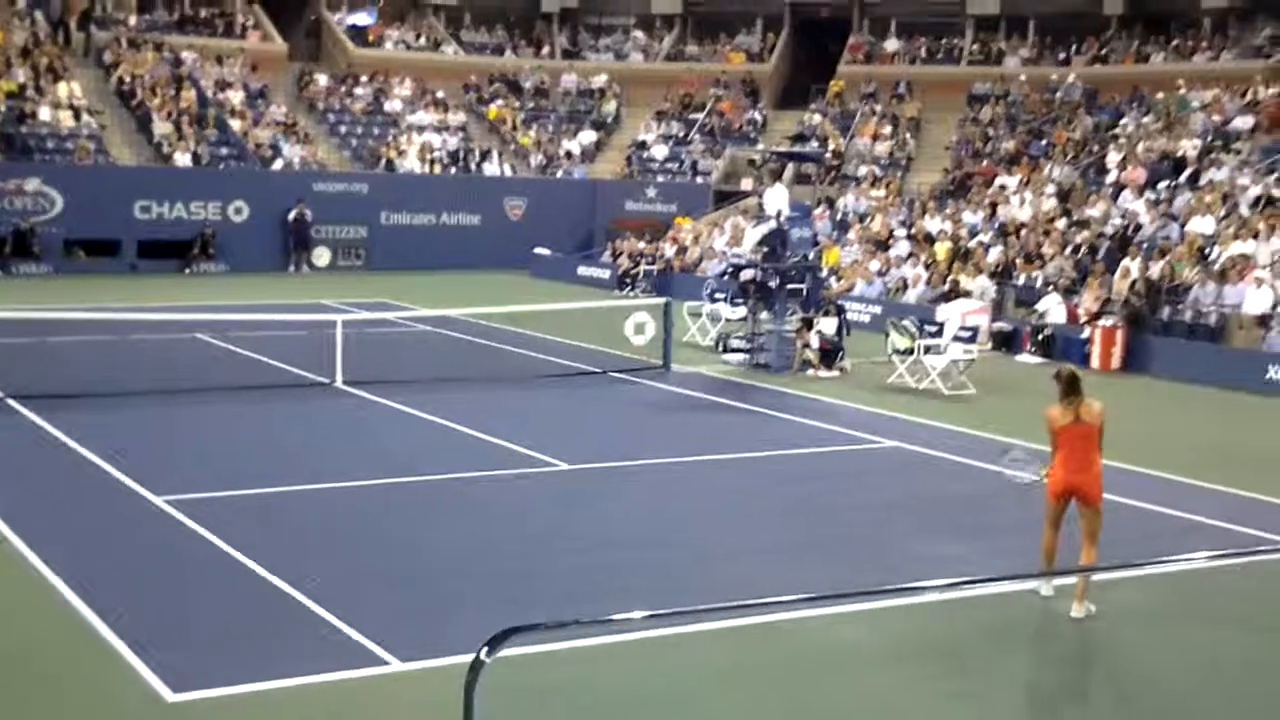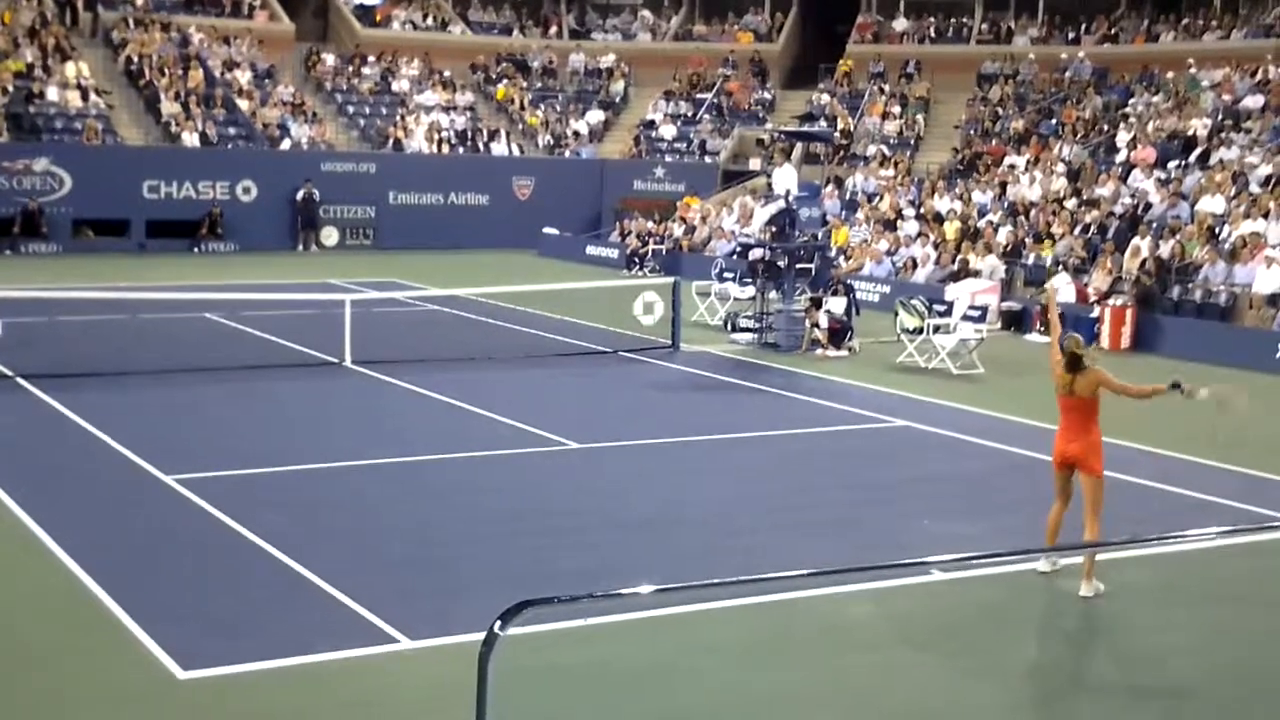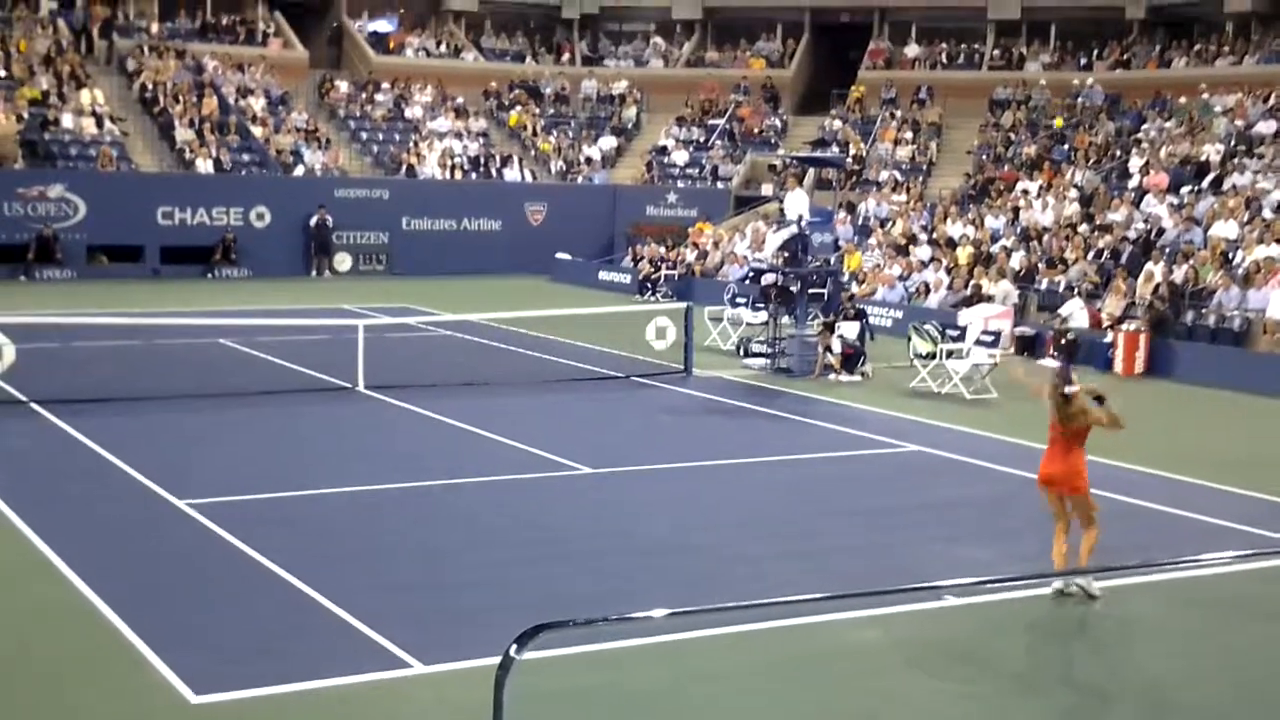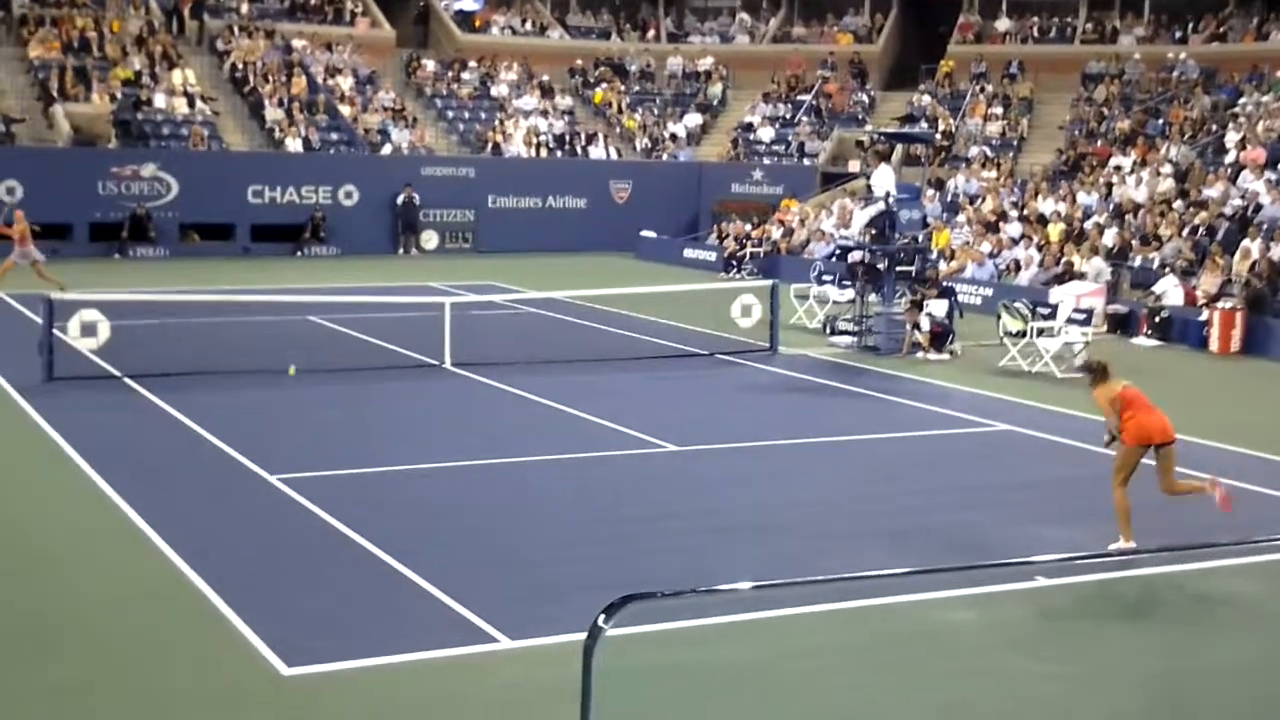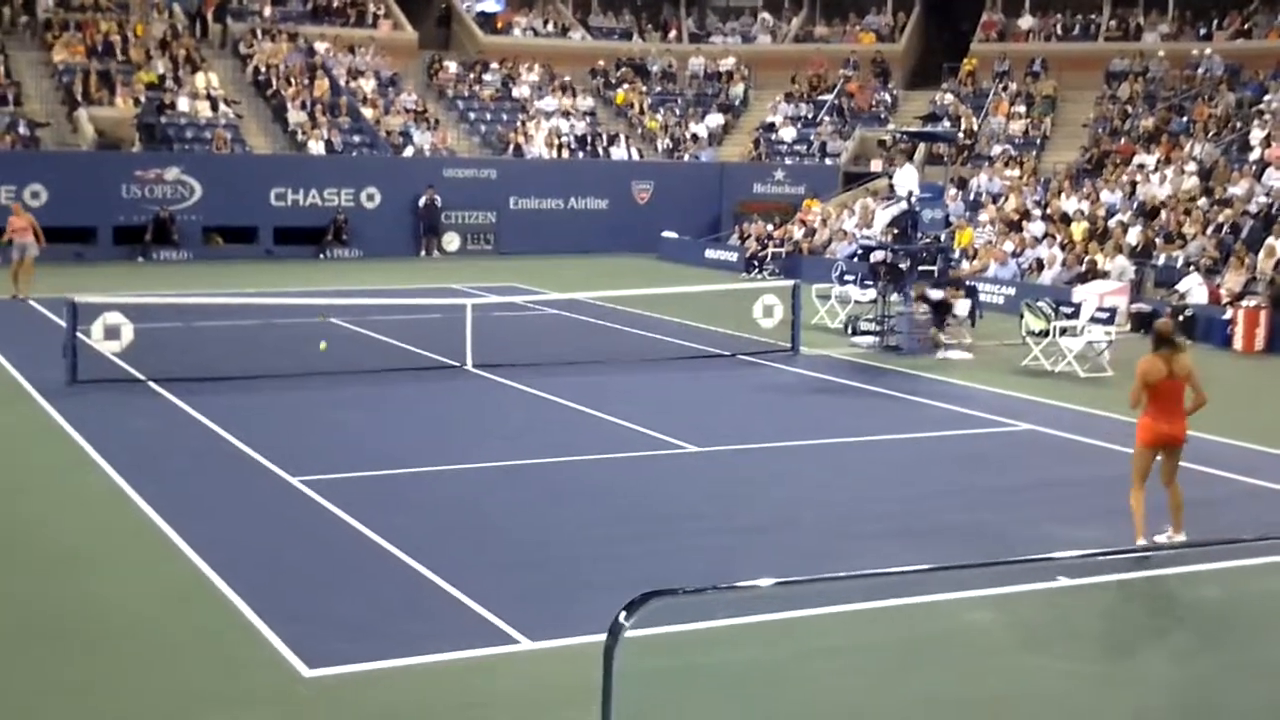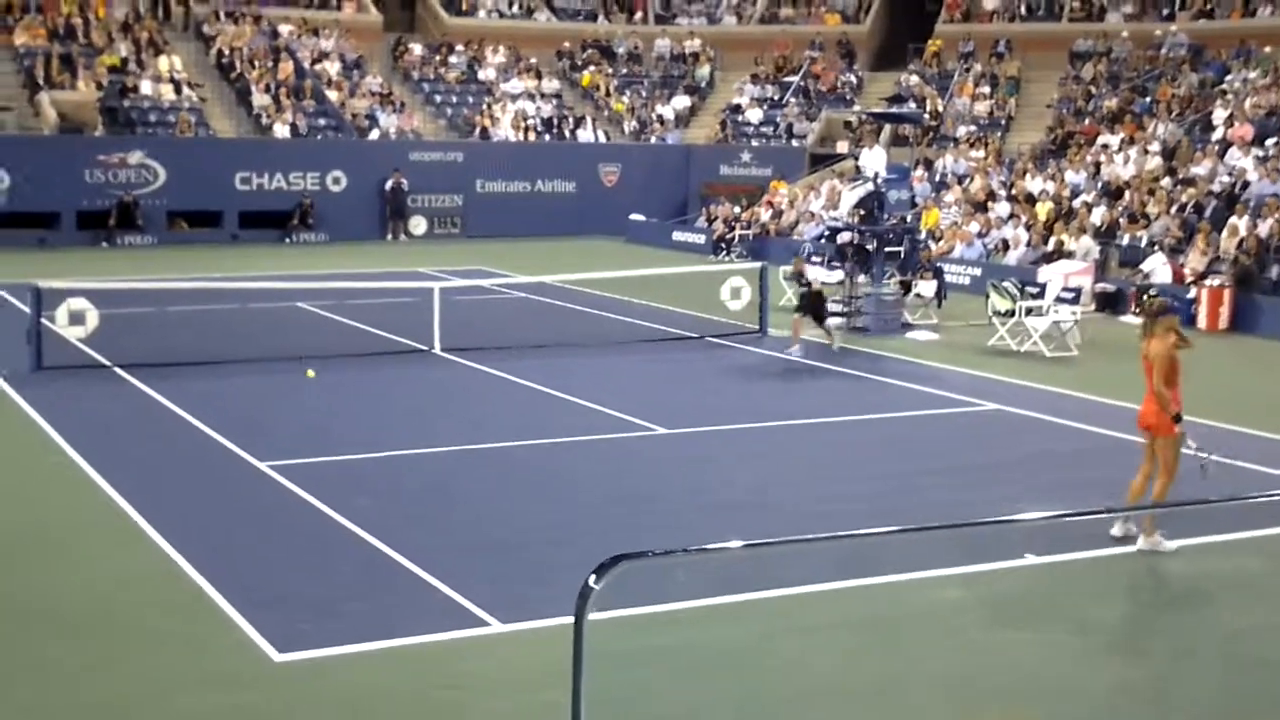
dt=0.7s
person 1, frame 1
left shoulder: (1053, 413)
right shoulder: (1097, 408)
left elbow: (1056, 448)
right elbow: (1097, 445)
left hip: (1062, 475)
right hip: (1089, 478)
left knee: (1052, 528)
right knee: (1090, 543)
left ankle: (1046, 581)
right ankle: (1079, 602)
person 1, frame 2
left shoulder: (1058, 372)
right shoulder: (1094, 376)
left elbow: (1055, 335)
right elbow: (1136, 392)
left wrist: (1052, 305)
right wrist: (1171, 387)
left hip: (1063, 447)
right hip: (1087, 450)
left knee: (1061, 502)
right knee: (1092, 518)
left ankle: (1047, 557)
right ankle: (1087, 581)
person 1, frame 3
left shoulder: (1055, 400)
right shoulder: (1084, 411)
left elbow: (1038, 388)
right elbow: (1116, 424)
right wrist: (1100, 401)
left hip: (1048, 472)
right hip: (1070, 473)
left knee: (1062, 527)
right knee: (1090, 527)
left ankle: (1060, 577)
right ankle: (1082, 576)
person 1, frame 4
left shoulder: (1099, 393)
right shoulder: (1122, 383)
left elbow: (1115, 426)
left wrist: (1111, 436)
left hip: (1140, 428)
right hip: (1162, 424)
left knee: (1119, 484)
right knee: (1170, 487)
left ankle: (1127, 541)
right ankle: (1209, 488)
person 1, frame 5
left shoulder: (1146, 364)
right shoulder: (1184, 362)
left elbow: (1134, 404)
right elbow: (1201, 399)
right wrist: (1184, 413)
left hip: (1151, 428)
right hip: (1175, 428)
left knee: (1138, 487)
right knee: (1169, 482)
left ankle: (1140, 540)
right ankle: (1176, 533)
person 1, frame 6
left shoulder: (1151, 340)
right shoulder: (1164, 346)
left elbow: (1186, 343)
right elbow: (1159, 388)
left wrist: (1174, 329)
right wrist: (1177, 418)
left hip: (1150, 410)
right hip: (1163, 413)
left knee: (1148, 469)
right knee: (1165, 476)
left ankle: (1123, 522)
right ankle: (1148, 535)
